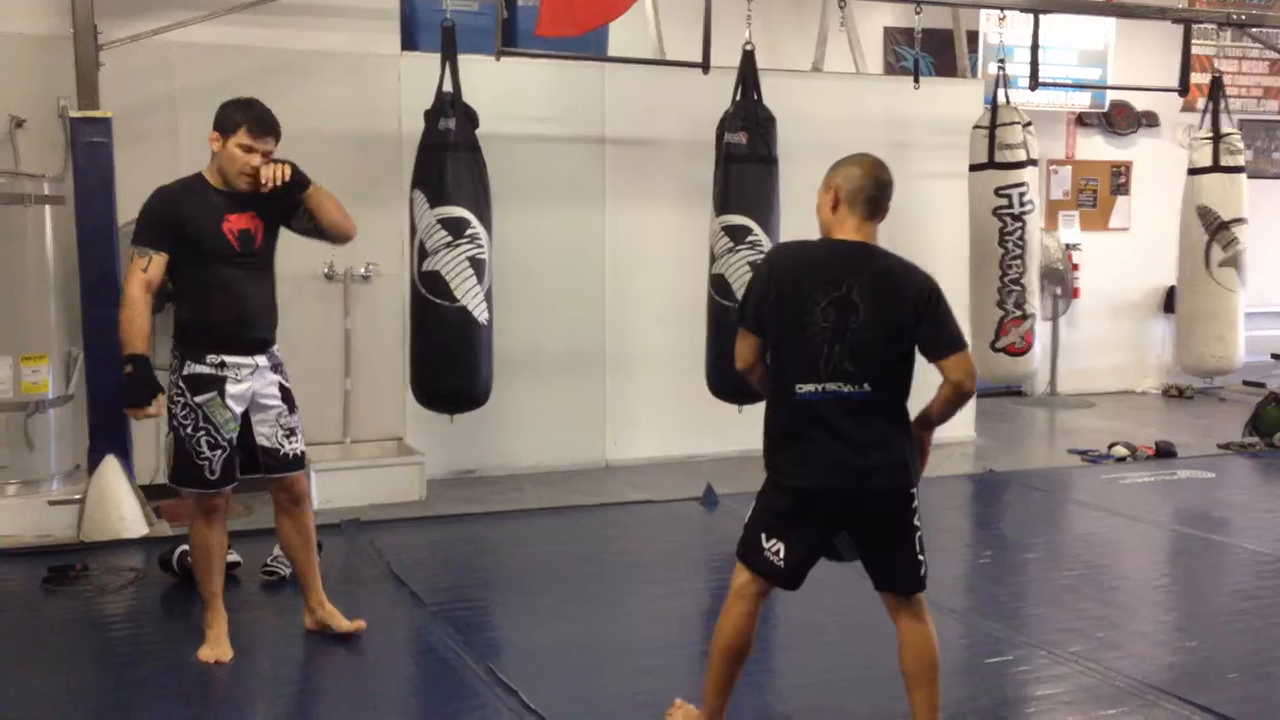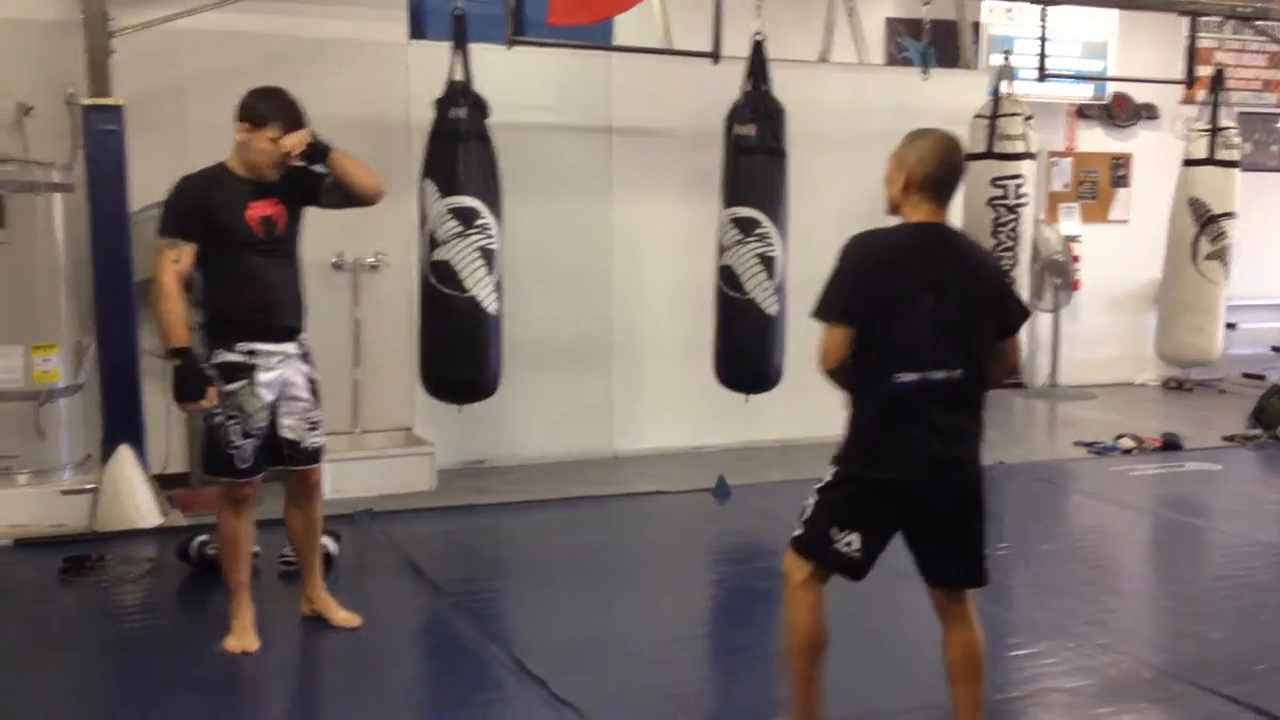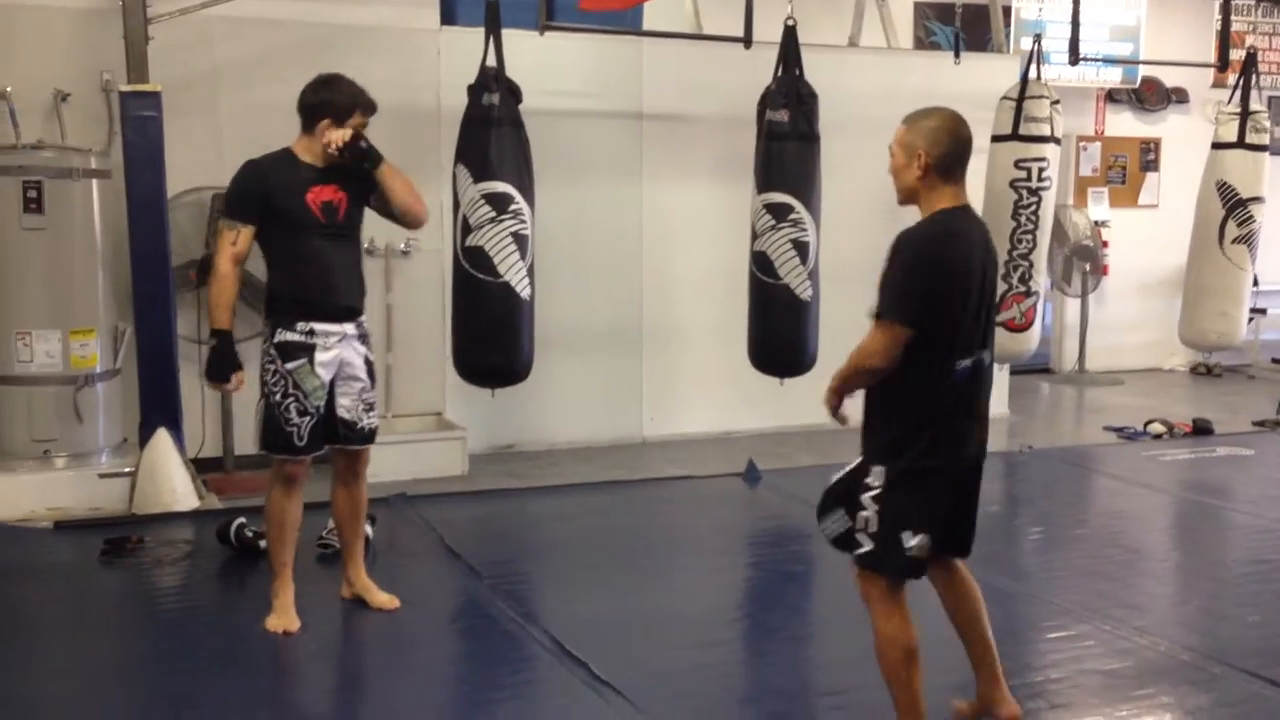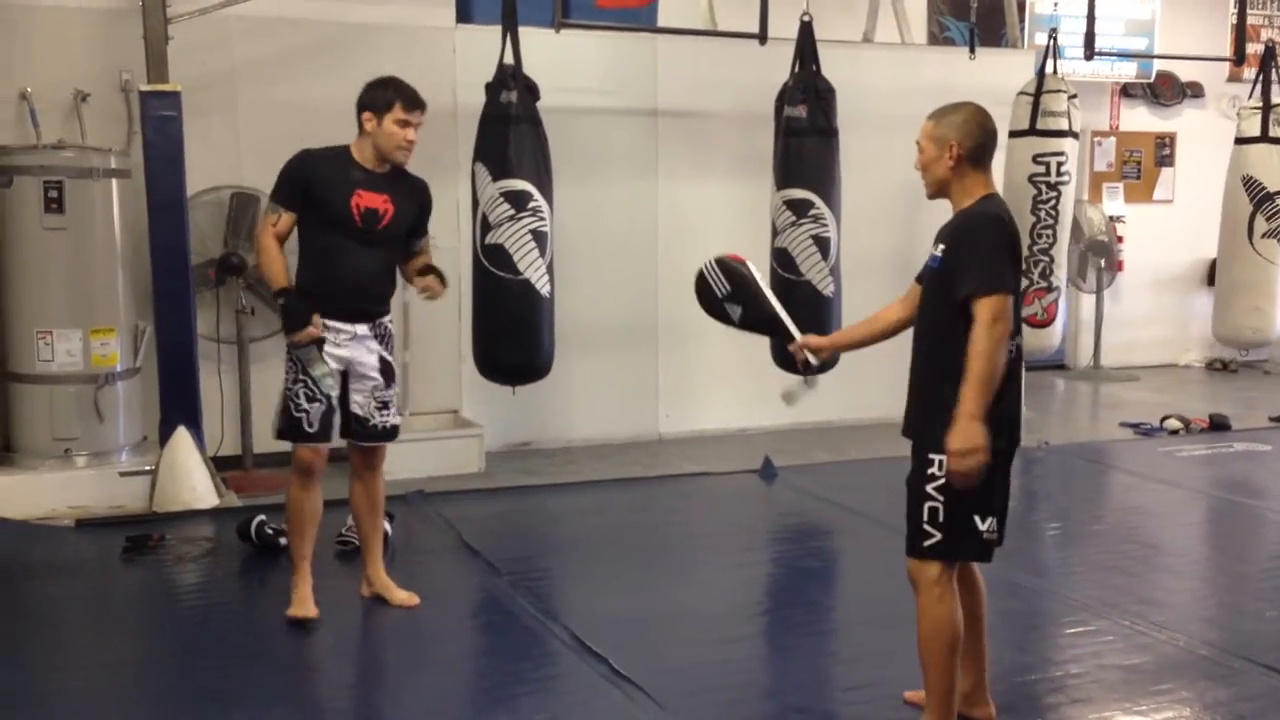
dt=0.4s
person 1, frame 1
left shoulder: (781, 264)
right shoulder: (912, 283)
left elbow: (747, 361)
right elbow: (962, 379)
right wrist: (922, 426)
left hip: (801, 468)
right hip: (885, 472)
left knee: (748, 587)
right knee: (907, 605)
person 1, frame 2
left shoulder: (871, 252)
right shoulder: (984, 267)
left elbow: (833, 358)
right elbow: (1006, 362)
left hip: (879, 457)
right hip: (956, 463)
left knee: (801, 573)
right knee: (953, 601)
person 1, frame 3
left shoulder: (919, 245)
right shoulder: (975, 235)
left elbow: (880, 353)
left wrist: (839, 387)
left hip: (913, 447)
right hip: (961, 439)
left knee: (880, 584)
right knee: (943, 560)
person 1, frame 4
left shoulder: (983, 226)
right shoulder: (967, 226)
left elbow: (993, 323)
right elbow: (912, 309)
left wrist: (970, 418)
right wrist: (832, 343)
left hip: (962, 434)
right hip: (942, 427)
left knee: (929, 569)
right knee: (954, 562)
person 2, frame 1
left shoulder: (270, 198)
right shoulder: (173, 202)
left elbow: (344, 231)
right elbow: (139, 288)
left wrist: (300, 181)
right wrist: (137, 367)
left hip: (265, 365)
right hip: (204, 370)
left knee: (292, 489)
right knee: (211, 500)
left ankle: (318, 606)
right ankle: (216, 623)
person 2, frame 2
left shoulder: (292, 183)
right shoulder: (198, 192)
left elbow: (371, 191)
right elbow: (170, 281)
left wrist: (321, 150)
right wrist: (184, 361)
left hip: (292, 352)
right hip: (235, 358)
left knee: (307, 480)
right knee: (239, 489)
left ankle: (315, 593)
right ankle: (241, 612)
person 2, frame 3
left shoulder: (355, 174)
right shoulder: (262, 176)
left elbow: (416, 215)
right elbow: (228, 261)
left wrist: (370, 156)
right wrist: (221, 340)
left hip: (352, 335)
right hip: (296, 339)
left knee: (354, 460)
right knee: (291, 467)
left ankle: (355, 575)
right ankle: (282, 593)
person 2, frame 4
left shoulder: (413, 191)
right shoulder: (311, 168)
left elbow: (416, 257)
right elbow: (269, 238)
left wrist: (430, 274)
right wrist: (291, 299)
left hip: (374, 334)
right hip: (319, 332)
left knee: (370, 457)
right knee: (308, 459)
left ankle: (375, 574)
right ankle: (302, 584)
